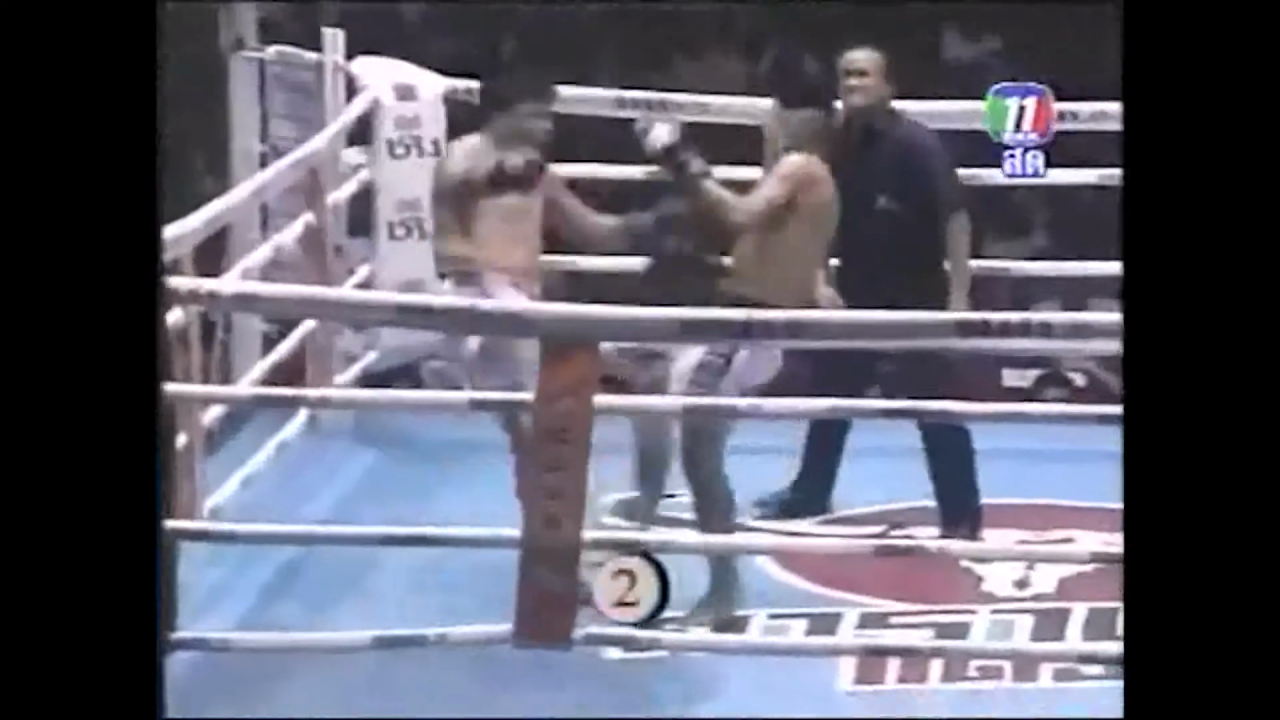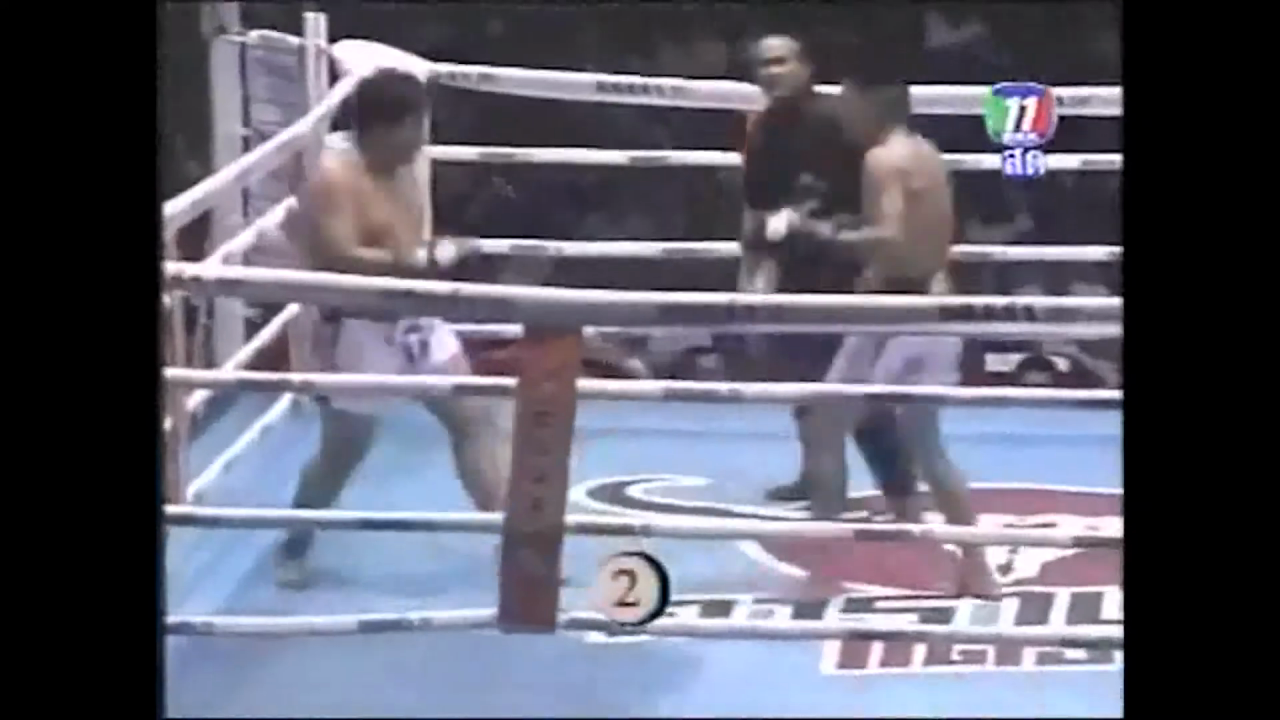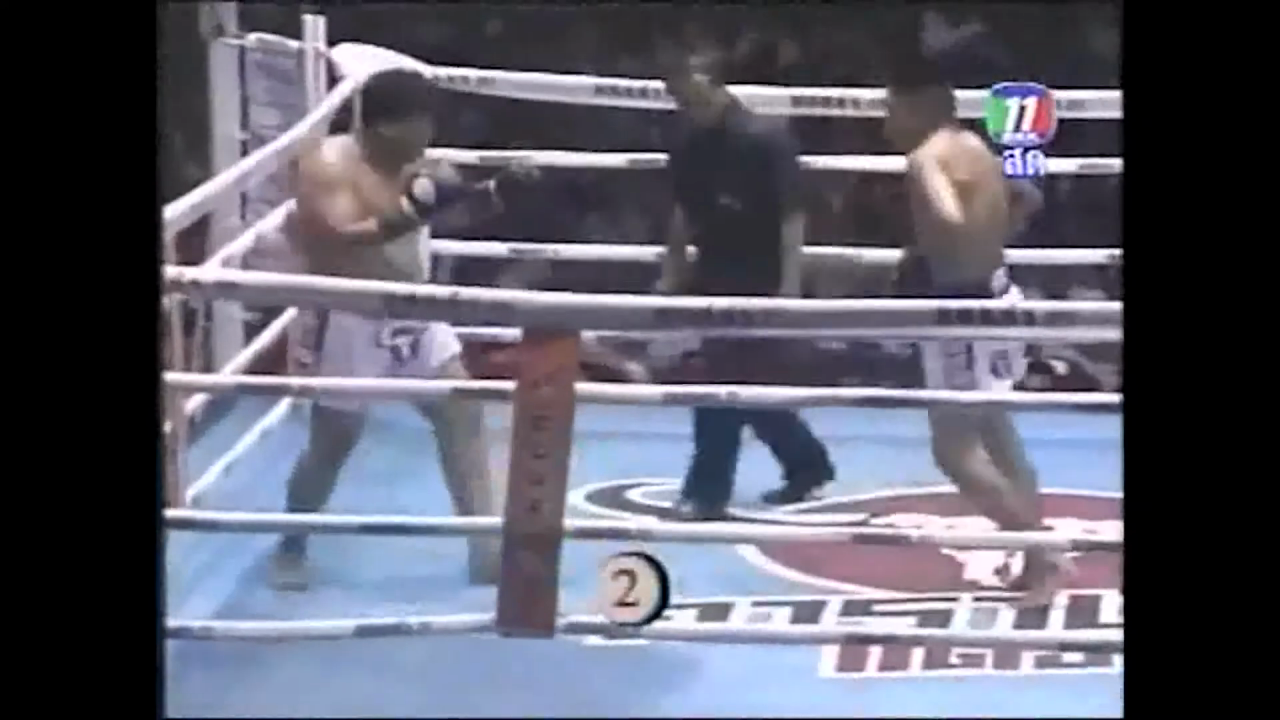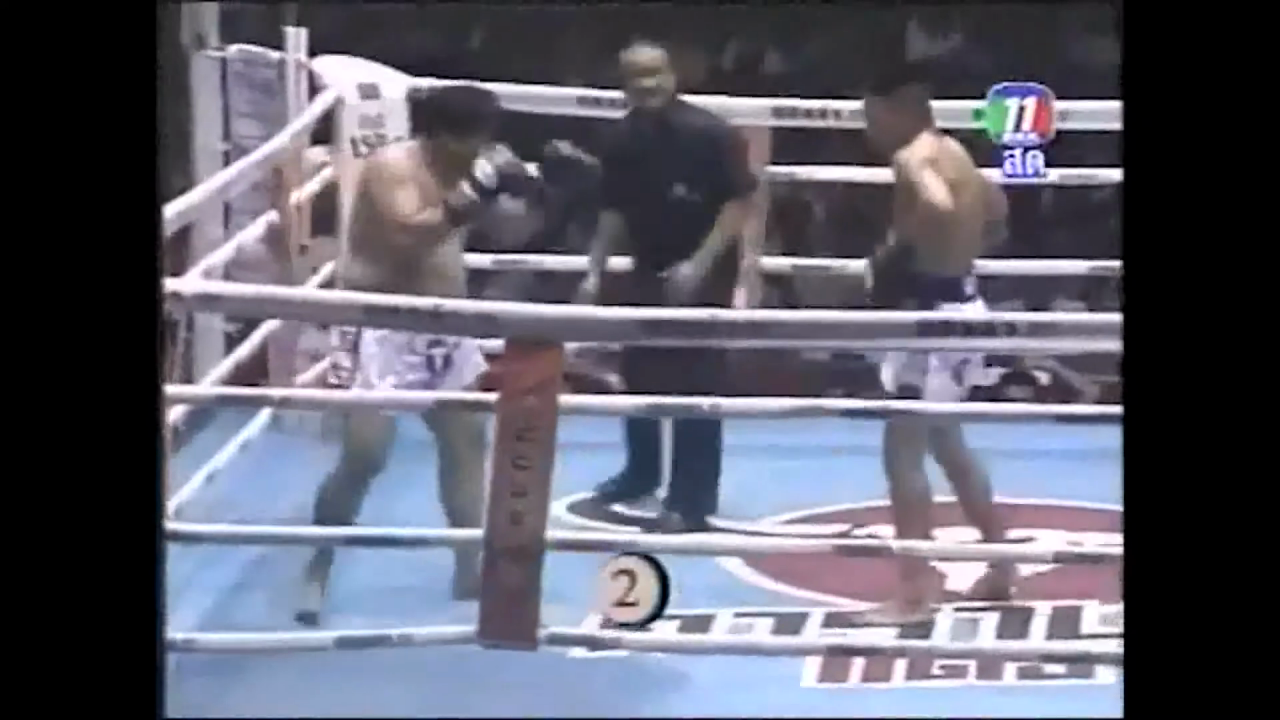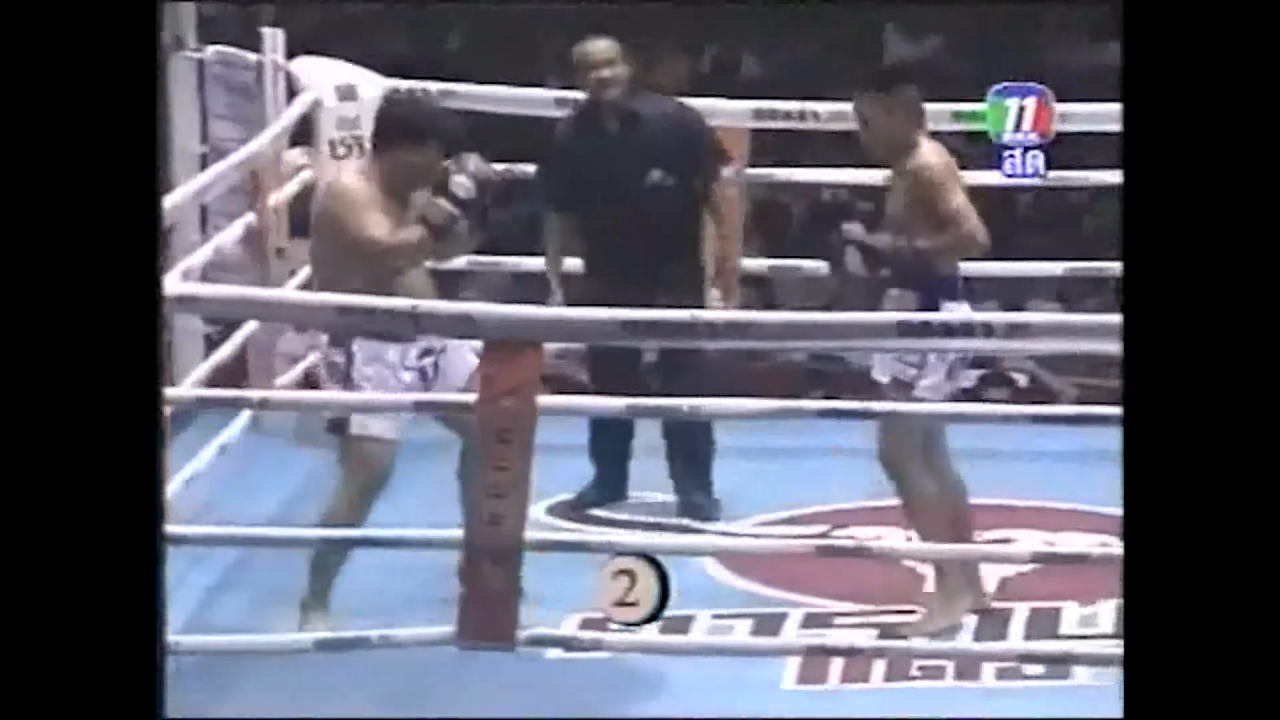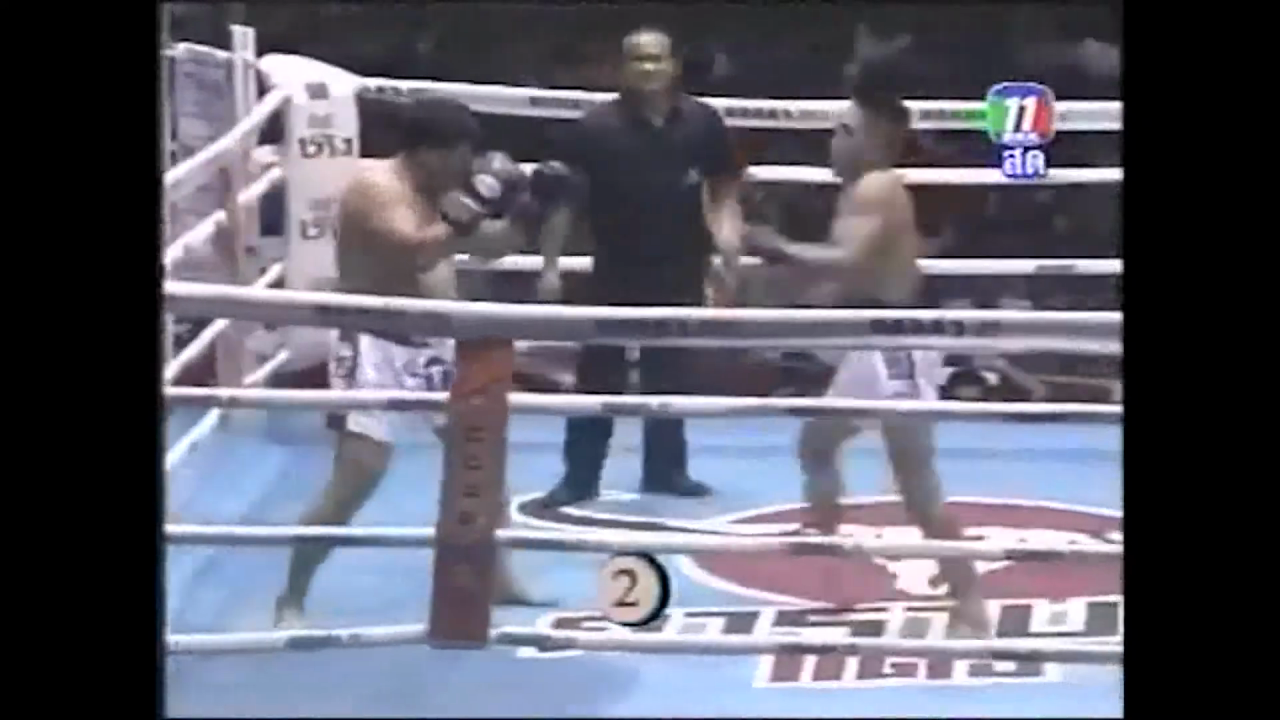
dt=0.4s
person 1, frame 1
left shoulder: (797, 169)
right shoulder: (819, 185)
left elbow: (741, 219)
left wrist: (686, 168)
left hip: (742, 333)
left knee: (701, 454)
left ankle: (723, 589)
person 1, frame 2
left shoulder: (883, 161)
right shoulder: (927, 156)
left elbow: (888, 240)
left wrist: (817, 233)
left knee: (822, 427)
right knee: (926, 448)
right ankle: (976, 570)
person 1, frame 3
left shoulder: (926, 158)
right shoulder: (974, 148)
left elbow: (950, 222)
right elbow: (1027, 202)
left wrist: (917, 260)
right hip: (998, 298)
left knee: (954, 450)
right knee: (997, 434)
left ankle: (1044, 556)
right ankle: (1038, 555)
person 1, frame 4
left shoulder: (911, 158)
right shoulder: (951, 150)
left elbow: (939, 211)
right elbow: (997, 209)
left wrist: (896, 247)
left hip: (936, 311)
right hip: (954, 304)
left knee: (902, 453)
right knee: (946, 441)
left ankle: (916, 592)
right ankle: (1000, 565)
person 1, frame 5
left shoulder: (928, 164)
right shoulder: (905, 165)
left elbow: (973, 236)
left wrist: (894, 246)
right wrist: (866, 230)
left hip: (931, 312)
right hip: (914, 310)
left knee: (899, 454)
right knee: (928, 453)
left ankle: (950, 592)
right ankle: (967, 582)
person 1, frame 6
left shoulder: (876, 189)
right shoulder: (858, 190)
left elbow: (847, 261)
left wrist: (774, 248)
left hip: (894, 342)
left knee: (916, 482)
right knee: (815, 447)
left ankle: (968, 599)
person 2, frame 1
left shoulder: (541, 175)
right shoulder: (466, 153)
left elbow: (596, 233)
right elbow: (453, 186)
left wrist: (649, 223)
right wrist: (498, 172)
left hip: (518, 307)
right hip: (479, 298)
left knee: (529, 433)
person 2, frame 2
left shoulder: (403, 169)
right shoulder: (333, 176)
right elbow: (334, 259)
left wrist: (438, 263)
right wrist: (425, 263)
left hip: (415, 320)
right hip: (357, 329)
left knee: (480, 419)
right knee: (344, 453)
right ankle: (293, 546)
person 2, frame 3
left shoulder: (412, 161)
right shoulder: (328, 165)
left elbow: (449, 204)
right elbow: (338, 242)
left wrist: (495, 187)
right wrist: (410, 210)
left hip: (412, 318)
right hip: (351, 323)
left knee: (463, 421)
right knee: (330, 443)
left ankle: (487, 550)
right ankle: (291, 546)
person 2, frame 4
left shoulder: (460, 175)
right shoulder: (391, 167)
right elbow: (408, 236)
right wrist: (476, 191)
left hip: (443, 333)
right hip: (380, 331)
left knee: (467, 441)
right knee: (363, 454)
left ankle: (470, 571)
right ankle: (317, 571)
person 2, frame 5
left shoulder: (400, 188)
right shoulder: (346, 189)
left elbow: (445, 249)
right elbow: (390, 254)
left wrist: (471, 212)
right wrist: (445, 209)
left hip: (429, 338)
right hip: (369, 348)
right knee: (366, 477)
right ankle: (315, 602)
person 2, frame 6
left shoulder: (441, 187)
right shoulder: (376, 187)
left elbow: (494, 246)
right elbow: (417, 252)
left wrist: (521, 207)
right wrist: (471, 208)
left hip: (439, 346)
right hip: (378, 349)
right knee: (356, 479)
left ankle: (493, 574)
right ankle: (292, 598)
person 3, frame 1
left shoulder: (915, 143)
right shoulder: (836, 144)
left elbow: (954, 217)
left wrist: (959, 294)
left hip: (909, 295)
right hip: (854, 290)
left knee: (931, 404)
right knee: (831, 389)
left ankle: (961, 515)
right ankle: (809, 492)
person 3, frame 2
left shoulder: (836, 120)
right shoulder: (763, 134)
right elbow: (756, 208)
right wrist: (749, 272)
left hip: (844, 267)
right hip: (796, 268)
right knee: (801, 372)
left ankle: (896, 480)
right ankle: (819, 473)
person 3, frame 3
left shoulder: (762, 139)
right shoulder: (687, 145)
left elbow: (792, 217)
left wrist: (789, 290)
right wrist: (671, 268)
left hip: (757, 280)
right hip: (714, 273)
left ankle: (706, 493)
right ankle: (808, 465)
person 3, frame 4
left shoulder: (709, 132)
right shoulder: (623, 139)
left elbow: (738, 203)
right elbow: (614, 210)
left wrist: (699, 265)
right wrist: (594, 271)
left hip: (700, 279)
right hip: (649, 273)
left knee: (695, 389)
right knee: (639, 377)
left ankle: (690, 501)
right ankle: (641, 471)
person 3, frame 5
left shoulder: (674, 120)
right shoulder: (569, 138)
left elbow: (712, 185)
right elbow: (560, 215)
left wrist: (727, 253)
right wrist: (555, 281)
left hip: (676, 271)
right hip: (609, 275)
left knee: (683, 377)
right knee: (609, 379)
left ankle: (695, 485)
right ankle: (609, 479)
person 3, frame 6
left shoulder: (704, 122)
right shoulder: (597, 127)
left elbow: (724, 191)
right elbow: (565, 198)
left wrist: (728, 256)
right wrist: (551, 265)
left hip: (682, 270)
right hip: (617, 271)
left knee: (670, 373)
right knee: (597, 374)
left ankle: (665, 470)
right ankle: (578, 478)
